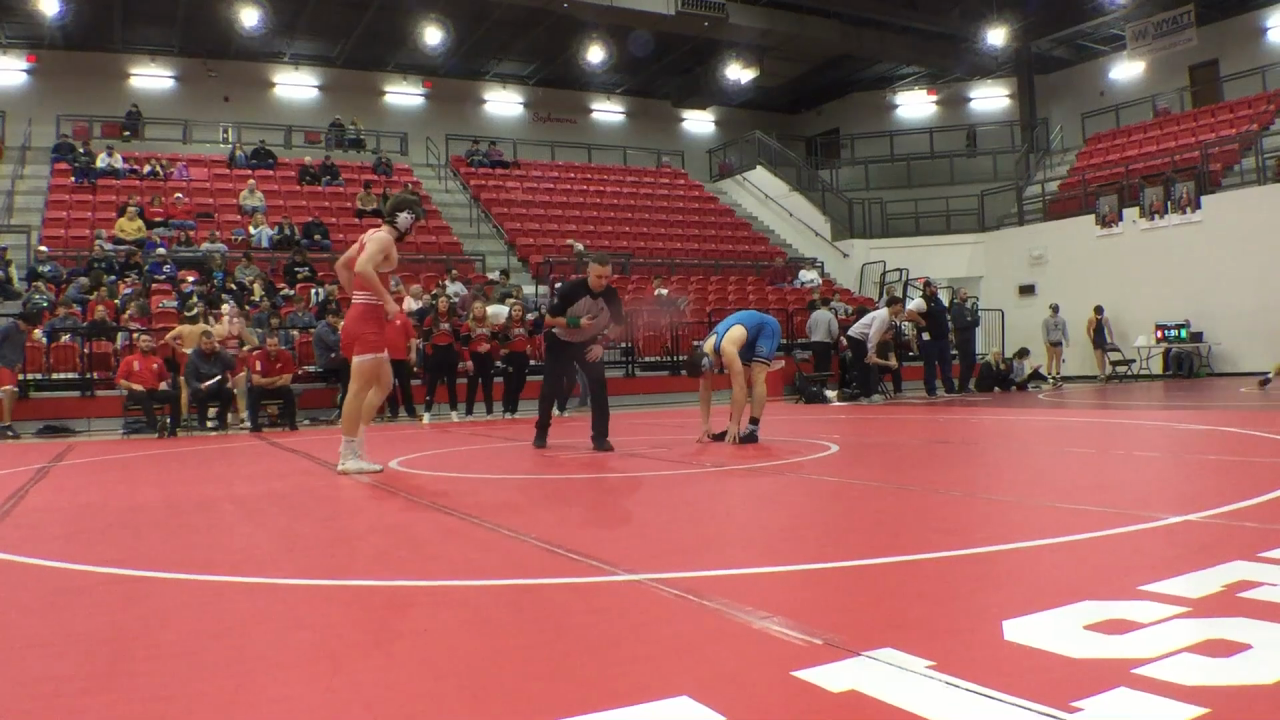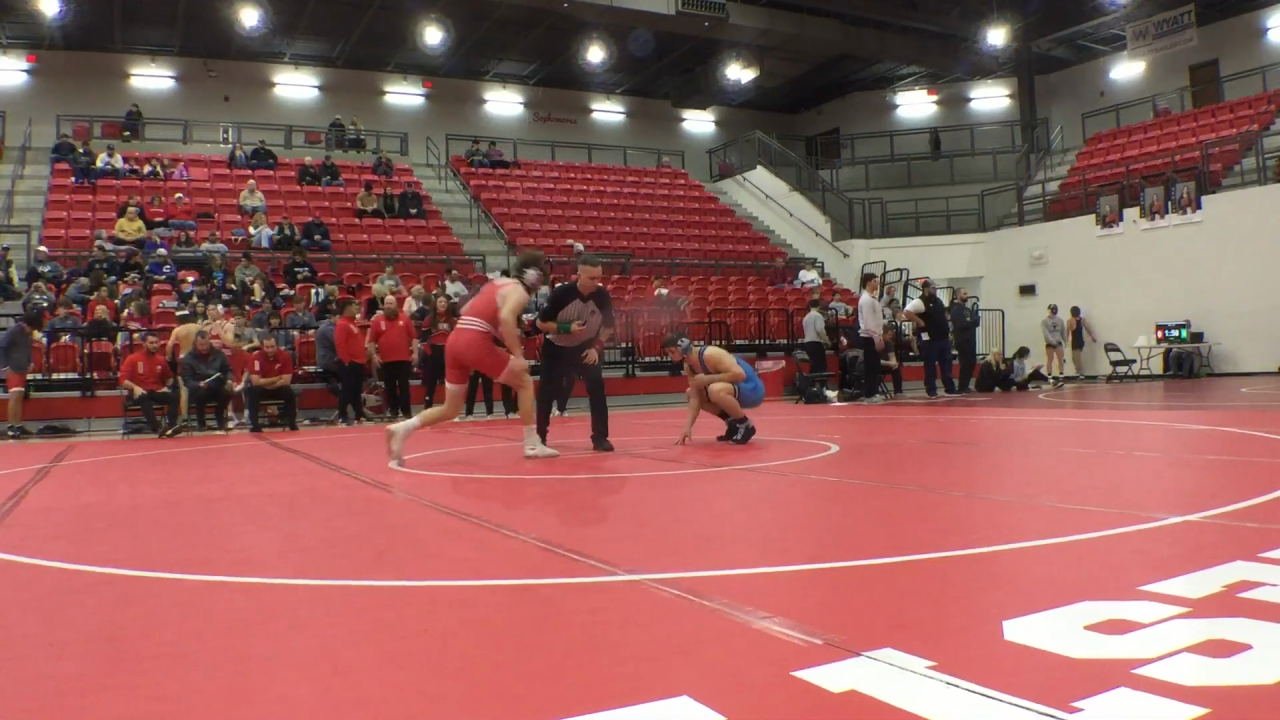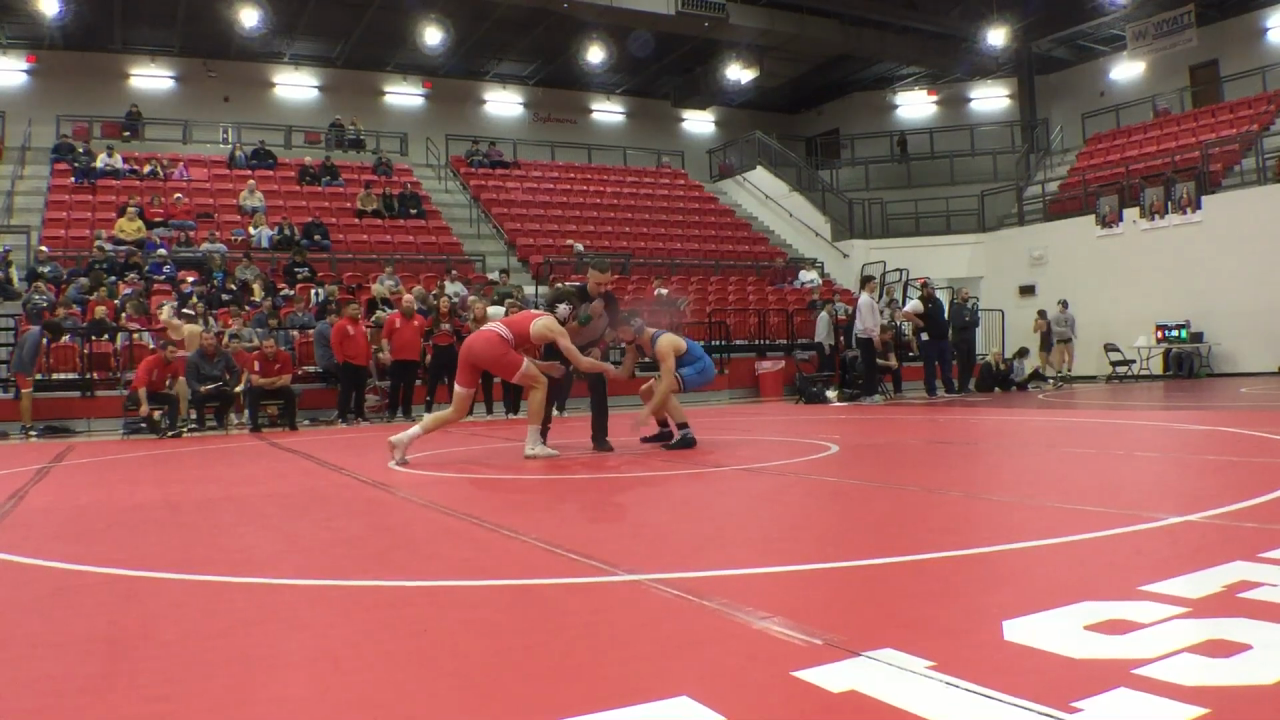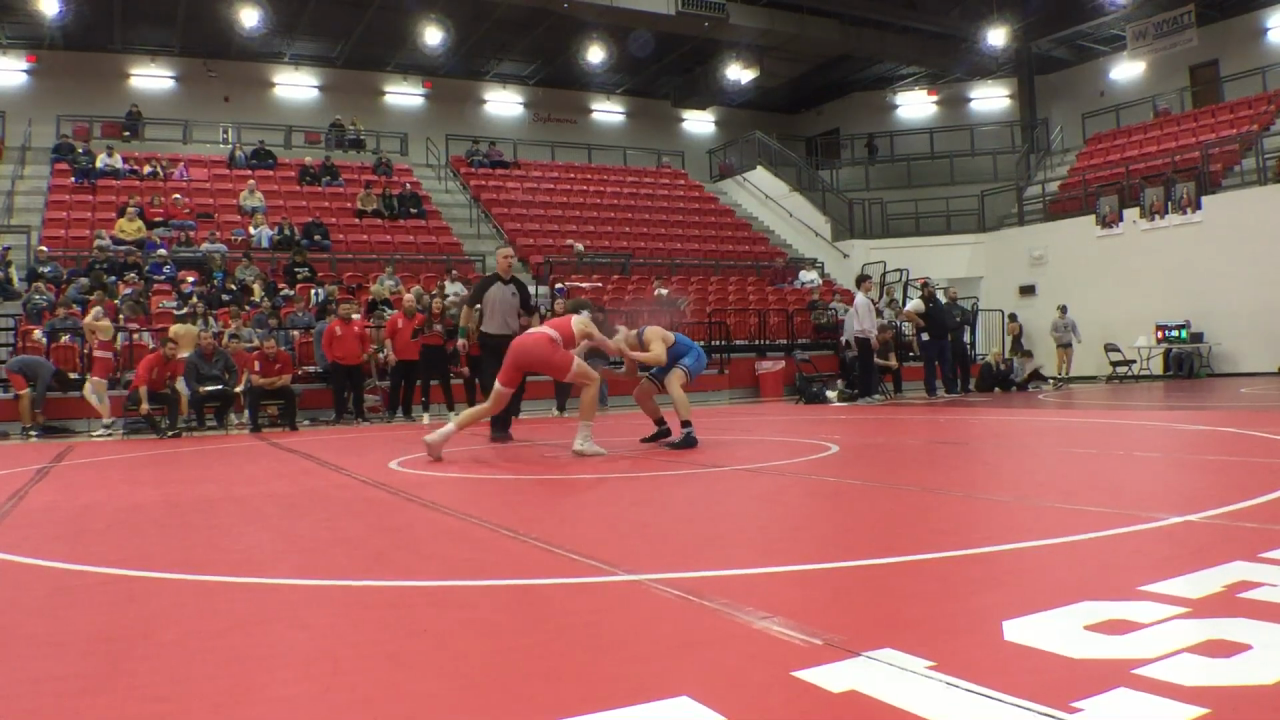
dt=1s
person 1, frame 1
left shoulder: (371, 235)
right shoulder: (384, 238)
left elbow: (341, 266)
right elbow: (362, 269)
right wrist: (387, 299)
left hip: (363, 318)
right hip: (368, 320)
left knee: (384, 384)
right knee: (359, 389)
left ankle: (352, 448)
right ankle: (348, 457)
person 1, frame 2
left shoulder: (496, 284)
right shoulder: (520, 293)
right elbow: (505, 317)
right wrist: (518, 355)
left hip: (455, 341)
right hip: (476, 343)
left knee: (450, 410)
right knee: (525, 383)
left ankle: (403, 428)
right ankle: (532, 445)
person 1, frame 3
left shoulder: (533, 315)
right shoulder: (554, 327)
right elbow: (582, 363)
left wrist: (543, 366)
right wrist: (606, 368)
left hip: (472, 343)
right hip: (490, 345)
left knee: (456, 412)
right knee: (538, 383)
left ankle: (404, 438)
right ankle: (533, 445)
person 1, frame 4
left shoulder: (557, 322)
right shoulder: (585, 324)
right elbow: (612, 348)
left wrist: (583, 346)
left hip: (518, 344)
right hip: (540, 348)
left knee: (492, 406)
right knee: (592, 380)
left ankle: (439, 436)
right ankle: (584, 441)
person 2, frame 1
left shoulder: (611, 295)
right shoulder: (570, 289)
left elbow: (617, 323)
right elbow: (549, 319)
left wrist: (601, 344)
right wrist: (577, 323)
left hip: (588, 345)
right hip: (560, 342)
left knee: (599, 385)
right knee: (551, 388)
left ankle: (600, 437)
right ankle: (541, 431)
person 2, frame 2
left shoulder: (602, 296)
right shoulder: (561, 293)
left elbow: (608, 326)
right elbow: (541, 323)
left wrist: (596, 347)
right wrist: (567, 329)
left hip: (585, 347)
right hip: (556, 347)
left knee: (597, 387)
right knee: (547, 390)
left ankle: (600, 438)
right ankle: (539, 435)
person 2, frame 3
left shoulder: (610, 300)
right shoulder: (571, 295)
left elbow: (613, 327)
left wrist: (599, 347)
right wrist: (588, 316)
left hip: (589, 347)
right hip: (560, 347)
left knee: (598, 387)
right knee: (549, 390)
left ankle: (600, 438)
right ankle: (540, 434)
person 2, frame 4
left shoulder: (520, 286)
right shoulder: (485, 283)
left elbow: (532, 313)
right elbow: (468, 307)
right wrist: (462, 334)
left hip: (511, 340)
right hip: (488, 340)
left knee: (514, 385)
right knee: (489, 383)
left ankle: (502, 427)
right ankle: (497, 426)
